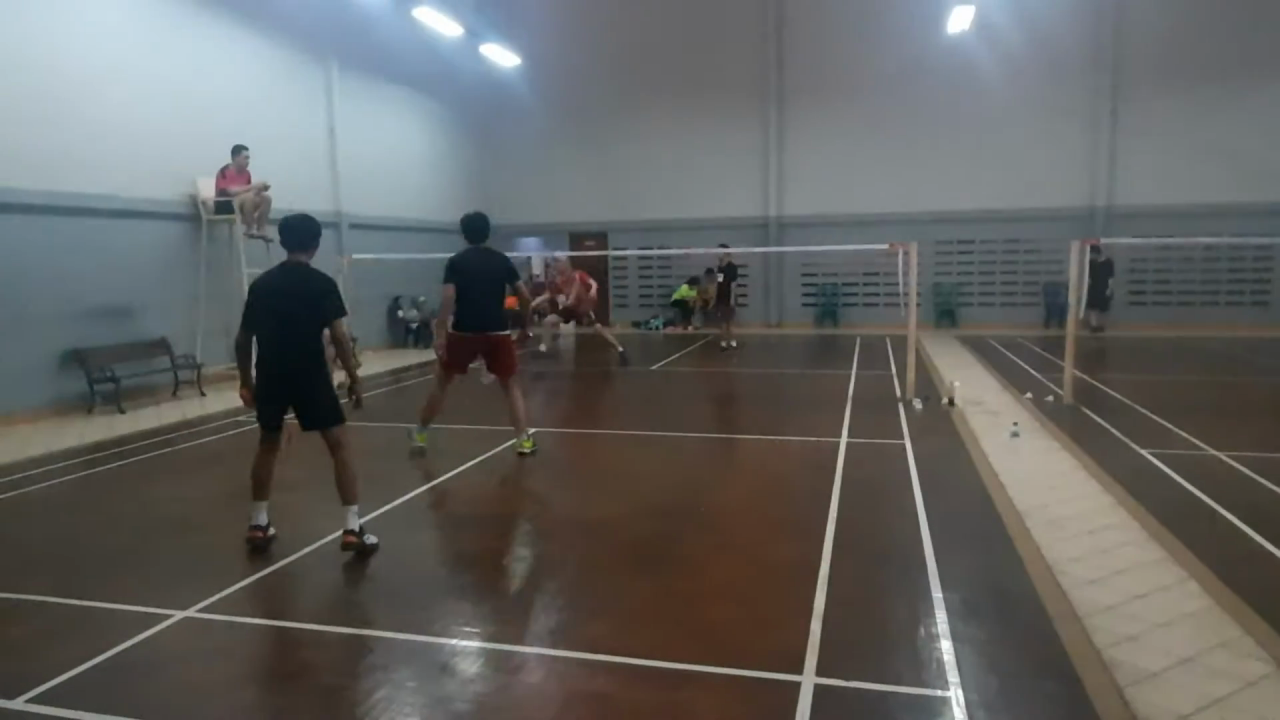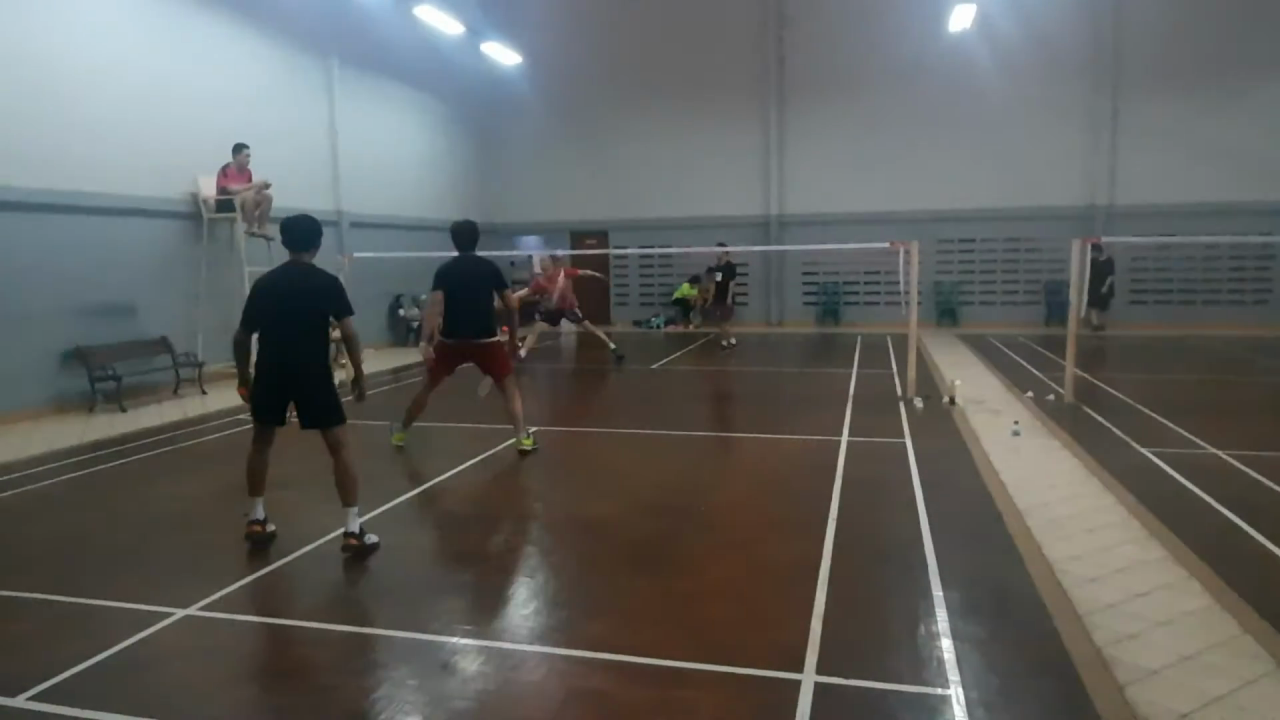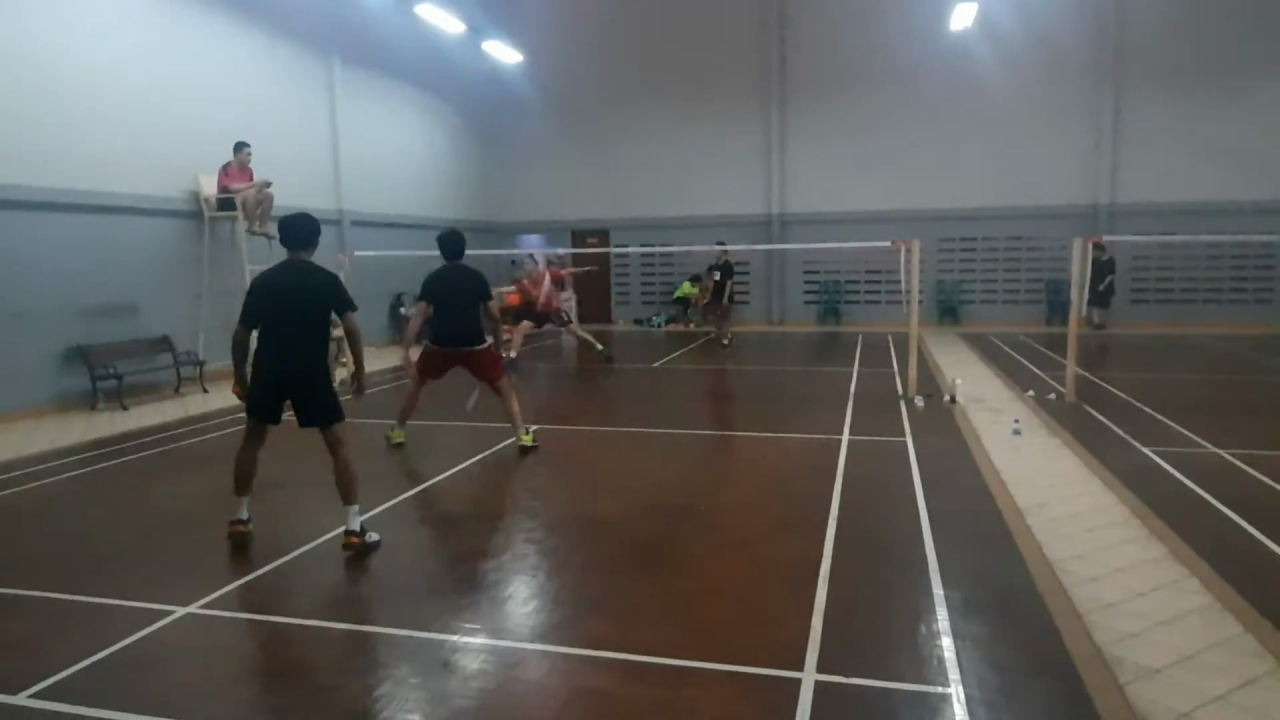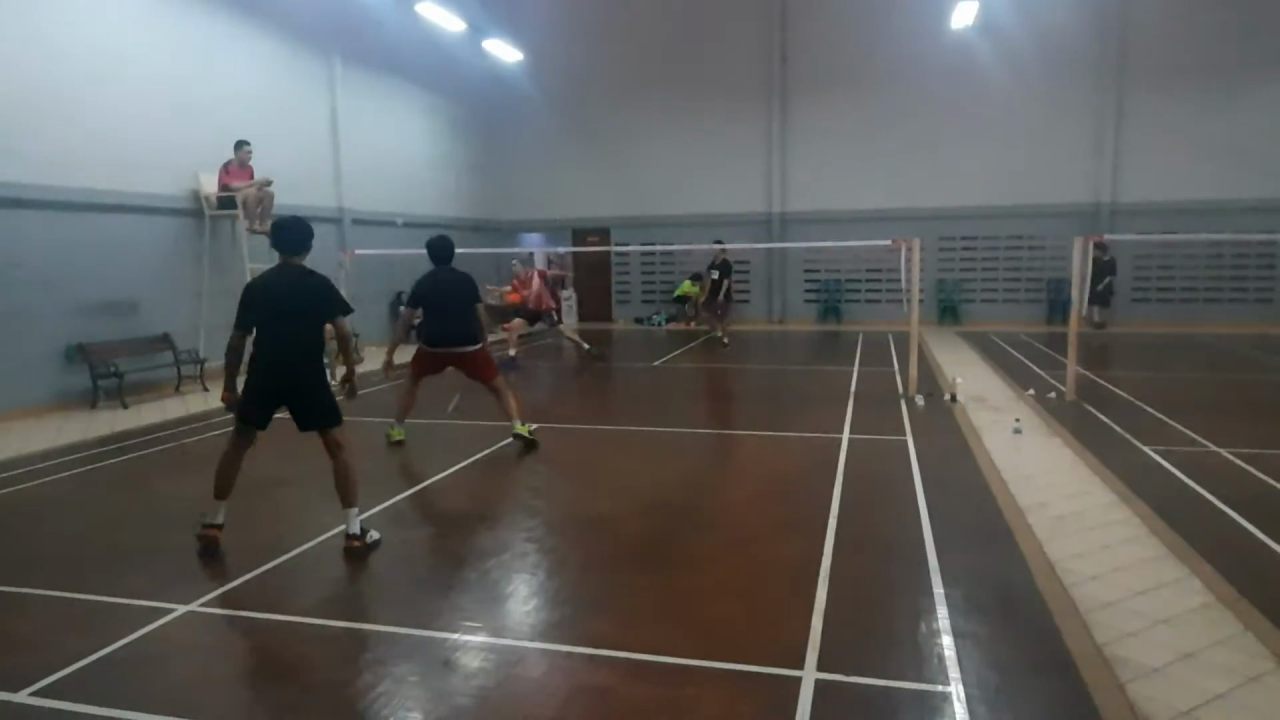
dt=0.1s
person 1, frame 1
left shoulder: (262, 284)
right shoulder: (322, 283)
left elbow: (243, 339)
right elbow: (339, 335)
left wrist: (245, 380)
right wrist: (354, 377)
left hip: (270, 377)
right hip: (311, 376)
left knee: (268, 448)
right knee: (340, 447)
left ankle: (259, 525)
right ankle: (352, 529)
person 1, frame 2
left shoulder: (264, 283)
right shoulder: (327, 282)
left elbow: (242, 337)
right elbow: (349, 332)
left wrist: (243, 377)
right wrist: (359, 372)
left hip: (270, 375)
right hip: (313, 375)
left knee: (260, 444)
right knee: (340, 448)
left ankle: (256, 520)
right ankle: (353, 531)
person 1, frame 3
left shoulder: (262, 282)
right shoulder: (327, 280)
left elbow: (241, 336)
right elbow: (352, 327)
left wrist: (240, 376)
right wrist: (359, 367)
left hip: (267, 374)
right hip: (312, 374)
left knee: (251, 441)
right knee: (339, 448)
left ankle: (241, 520)
right ankle: (354, 530)
person 1, frame 4
left shoulder: (256, 286)
right shoulder: (320, 284)
left elbow: (237, 342)
right elbow: (344, 332)
left wrist: (229, 386)
right wrist: (350, 371)
left hip: (264, 377)
right hip: (308, 377)
left knee: (237, 447)
right knee: (338, 448)
left ankle: (213, 525)
right ankle: (354, 532)
person 2, frame 1
left shoulder: (456, 262)
right shoulder: (502, 260)
left elbow: (447, 300)
right elbow: (525, 297)
left wrist: (440, 336)
left hip: (462, 333)
right hip: (497, 332)
left knee: (442, 381)
right knee: (511, 386)
left ankle: (421, 433)
right ankle: (524, 440)
person 2, frame 2
left shoulder: (445, 270)
right shoulder: (491, 268)
left elbow: (435, 307)
right elbow: (512, 305)
left wrist: (426, 343)
right wrist: (513, 336)
left hip: (451, 339)
right hip: (486, 339)
left knee: (429, 385)
right knee: (508, 386)
left ankle: (401, 432)
right ankle: (524, 438)
person 2, frame 3
left shoulder: (432, 279)
right shoulder: (477, 277)
left elbow: (418, 316)
right elbow: (494, 315)
left wrist: (405, 351)
right wrist: (496, 344)
left hip: (440, 346)
right hip: (475, 345)
left knee: (418, 382)
right knee: (503, 387)
left ankle: (398, 431)
right ankle: (522, 434)
person 2, frame 4
left shoulder: (422, 283)
right shoulder: (467, 280)
left elbow: (404, 321)
right elbow: (482, 319)
left wrist: (390, 354)
right wrist: (483, 342)
left hip: (433, 347)
right hip: (468, 345)
left knee: (413, 380)
right knee: (499, 386)
left ankle: (397, 429)
right ankle: (518, 426)
